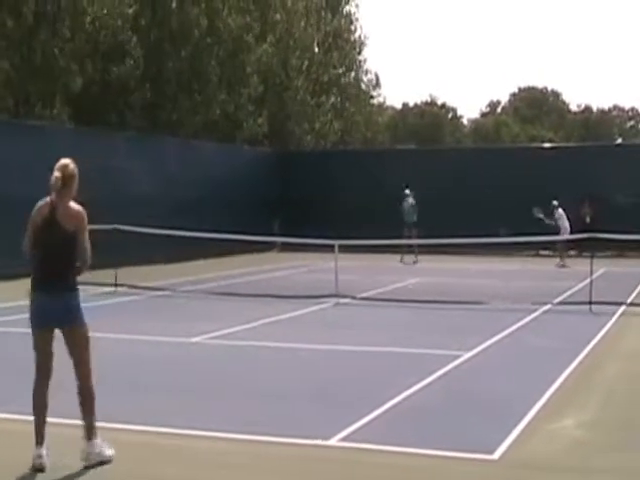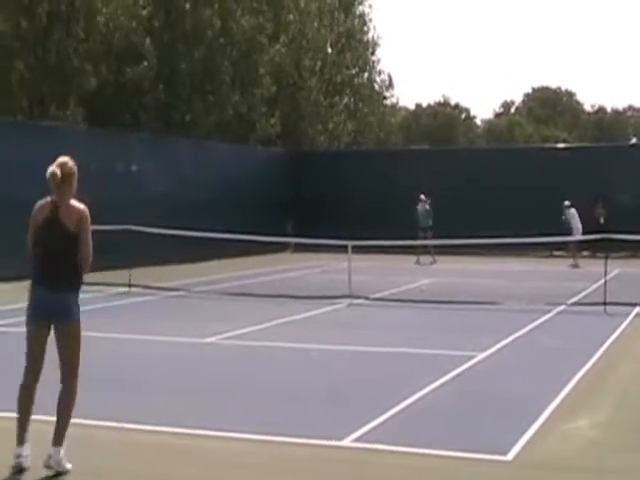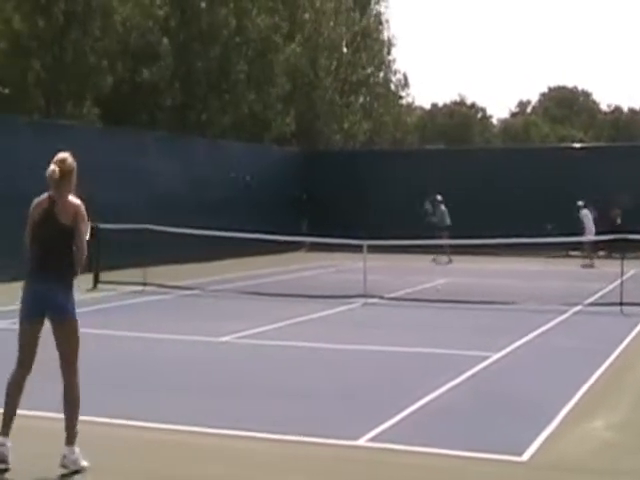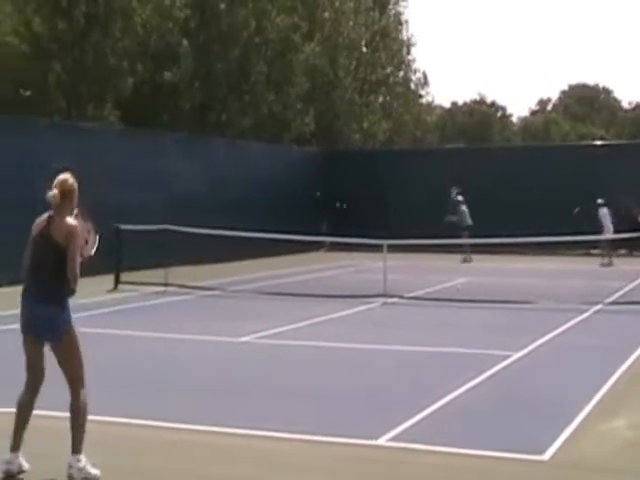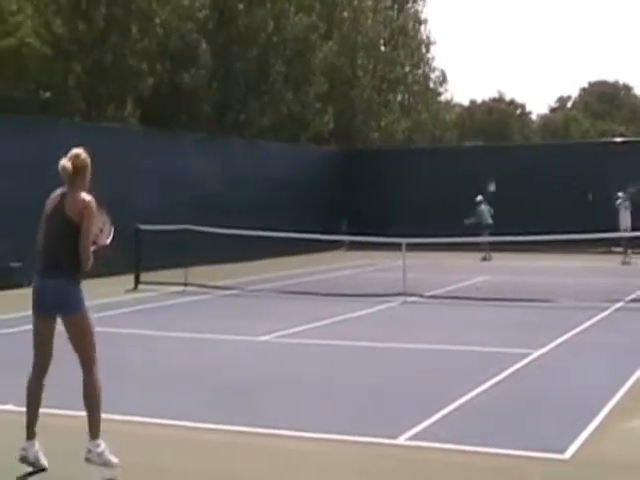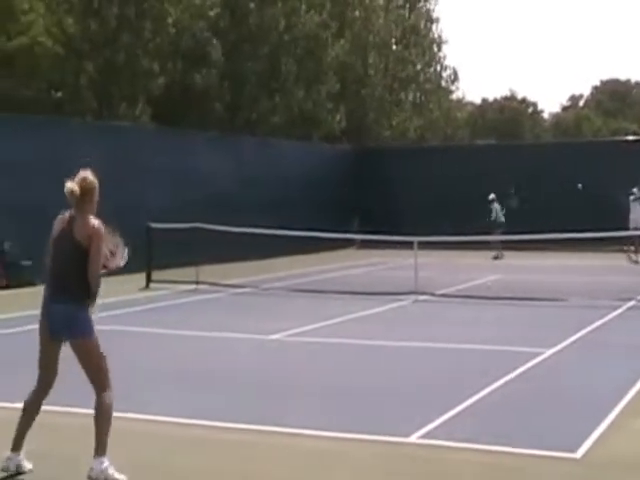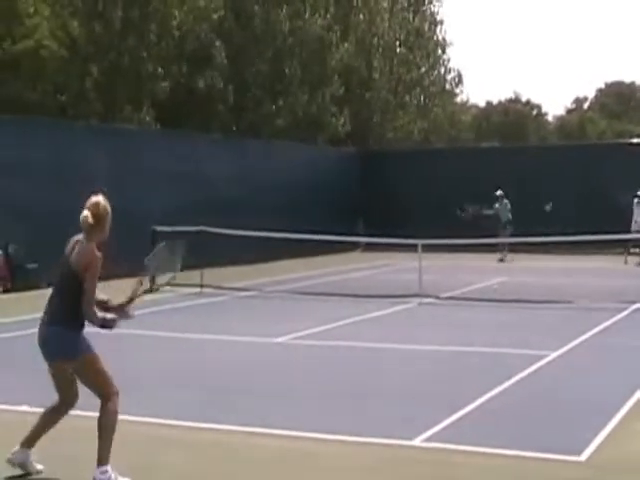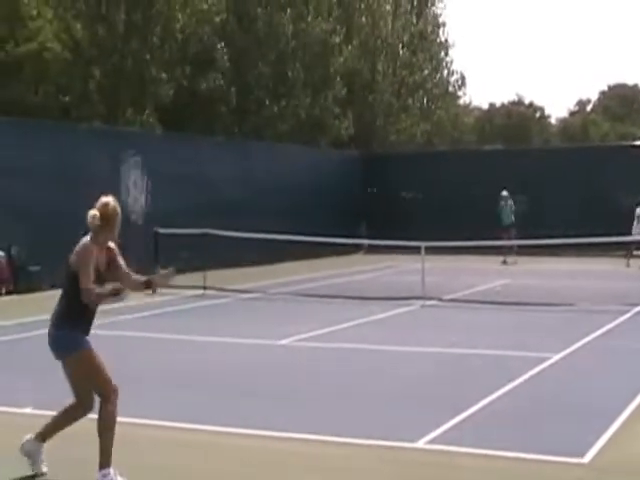
dt=0.2s
person 1, frame 1
left shoulder: (39, 208)
right shoulder: (77, 213)
left elbow: (28, 251)
right elbow: (84, 262)
left hip: (40, 297)
right hip: (65, 298)
left knee: (42, 376)
right knee: (83, 375)
left ankle: (39, 451)
right ankle: (92, 445)
person 1, frame 2
left shoulder: (40, 208)
right shoulder: (80, 211)
left elbow: (31, 250)
right elbow: (86, 260)
left hip: (39, 294)
right hip: (65, 297)
left knee: (31, 374)
right knee: (69, 378)
left ankle: (21, 450)
right ankle: (56, 453)
person 1, frame 3
left shoulder: (37, 204)
right shoulder: (75, 206)
left elbow: (29, 246)
right elbow: (81, 255)
left hip: (33, 289)
right hip: (59, 292)
right knee: (70, 375)
right ankle: (70, 451)
person 1, frame 4
left shoulder: (39, 223)
right shoulder: (72, 226)
left elbow: (27, 267)
right elbow: (72, 275)
left hip: (29, 306)
right hip: (54, 310)
left knee: (33, 382)
right knee: (77, 387)
person 1, frame 5
left shoulder: (52, 198)
right shoulder: (86, 202)
left elbow: (42, 244)
right elbow: (85, 255)
right wrist: (85, 264)
left hip: (41, 284)
right hip: (66, 287)
left knee: (40, 366)
right knee: (89, 367)
left ankle: (30, 445)
right ankle: (95, 445)
person 1, frame 6
left shoulder: (60, 221)
right shoulder: (94, 226)
left elbow: (51, 267)
right elbow: (94, 277)
right wrist: (91, 295)
left hip: (50, 308)
right hip: (74, 312)
left knee: (44, 384)
right knee: (103, 387)
person 1, frame 7
left shoulder: (76, 242)
right shoulder: (92, 255)
right elbow: (88, 309)
left wrist: (112, 305)
right wrist: (108, 320)
left hip: (47, 332)
right hip: (67, 335)
left knee: (68, 399)
right knee: (110, 395)
left ankle: (22, 452)
person 1, frame 8
left shoulder: (109, 249)
right shoulder: (87, 248)
left elbow: (129, 279)
right elbow: (89, 296)
left wrist: (150, 282)
right wrist: (116, 287)
left hip: (67, 332)
right hip: (68, 333)
left knee: (83, 402)
right knee: (109, 394)
left ankle: (34, 443)
